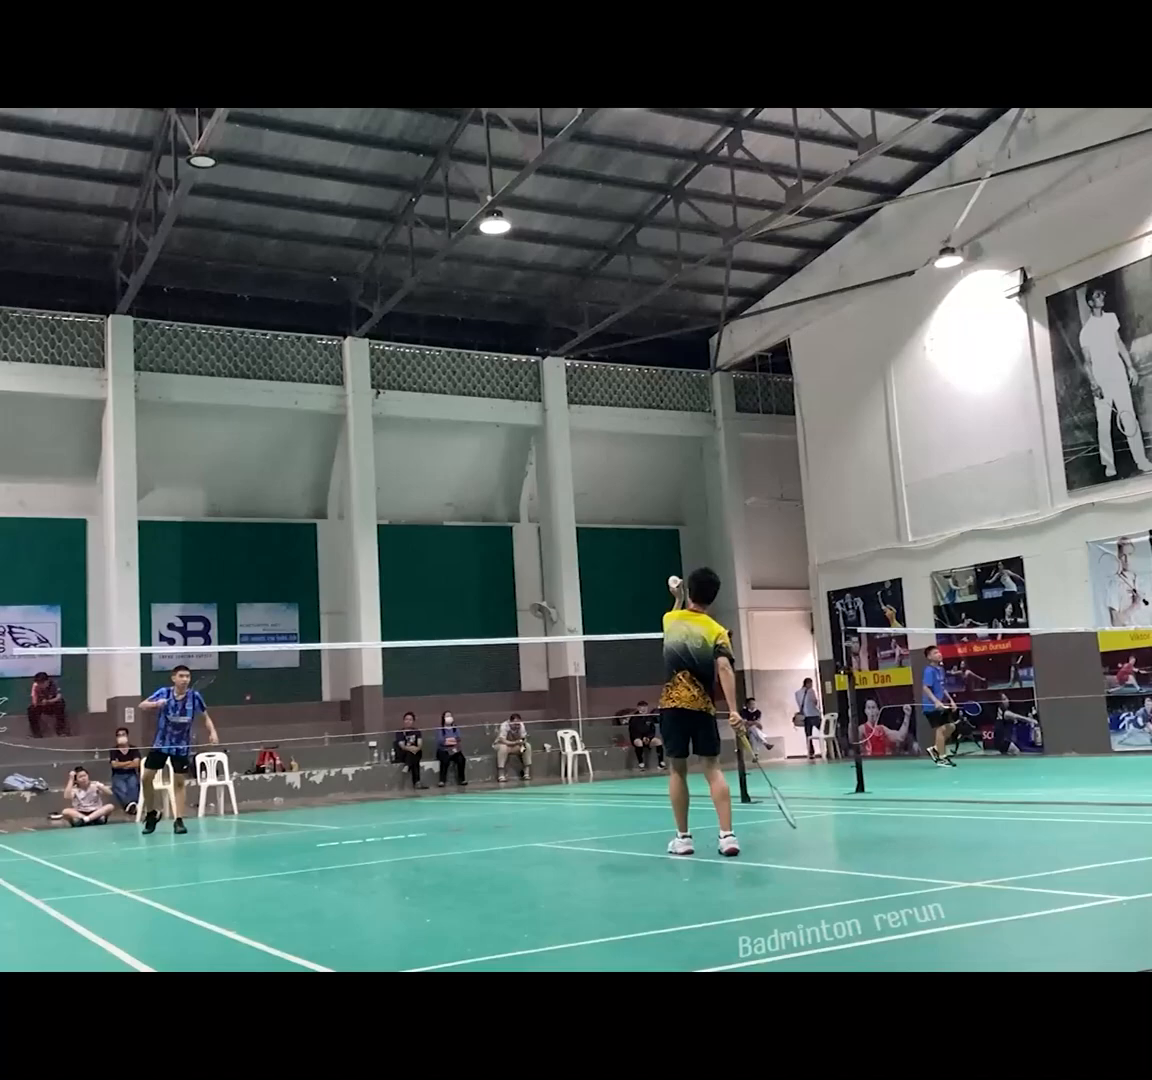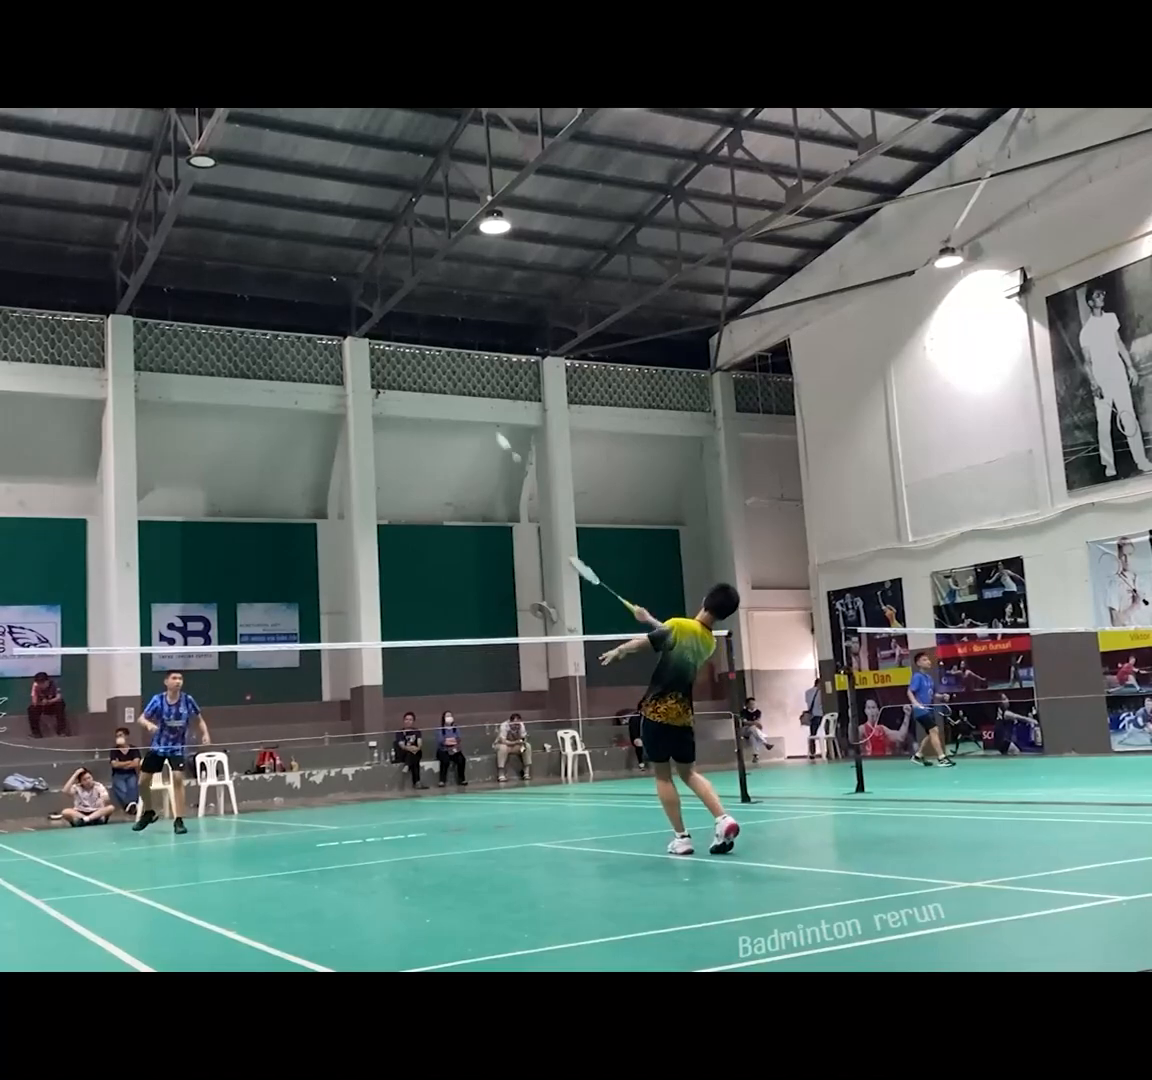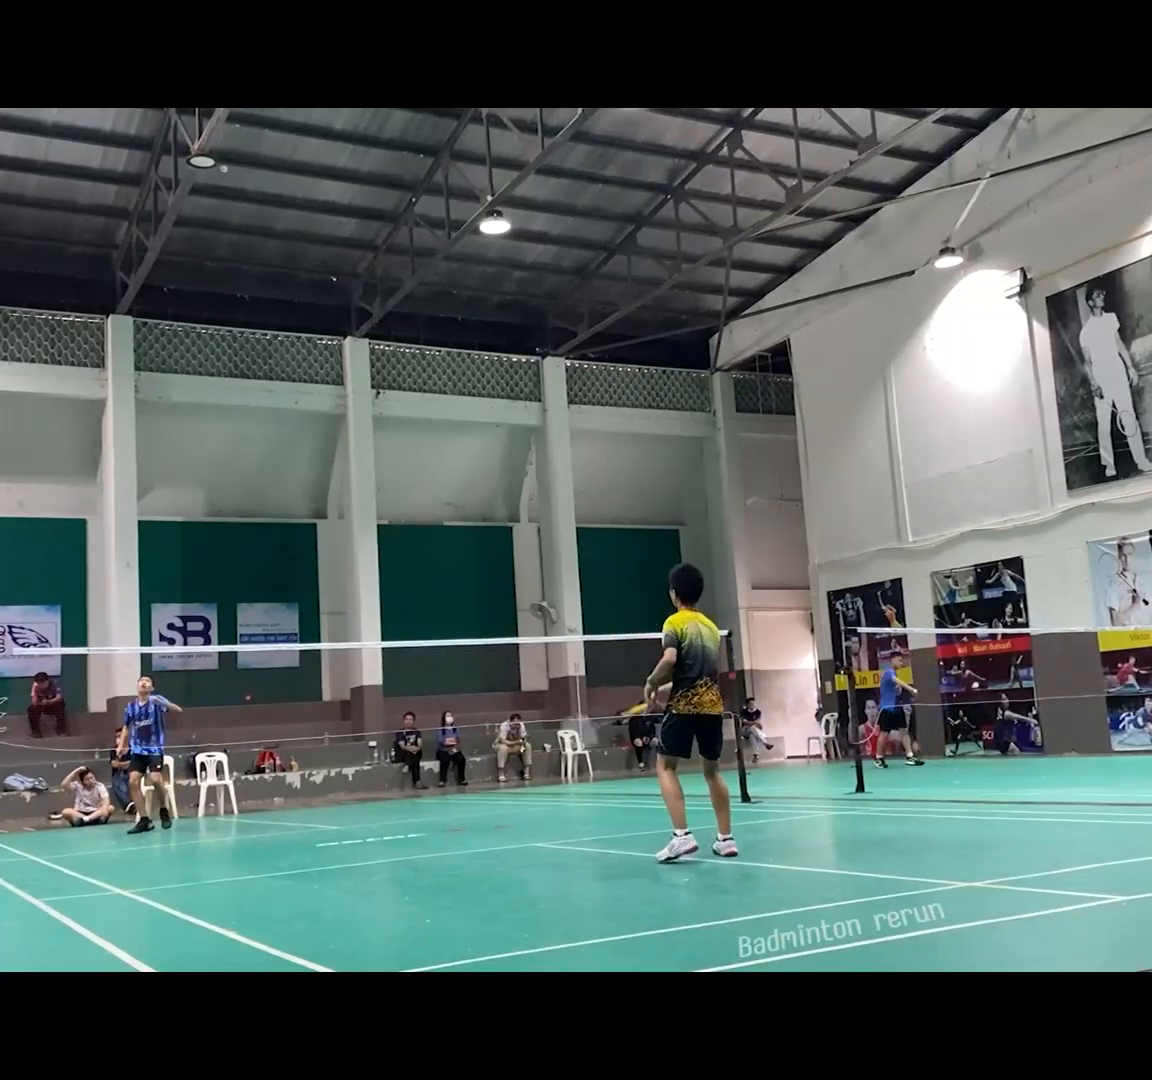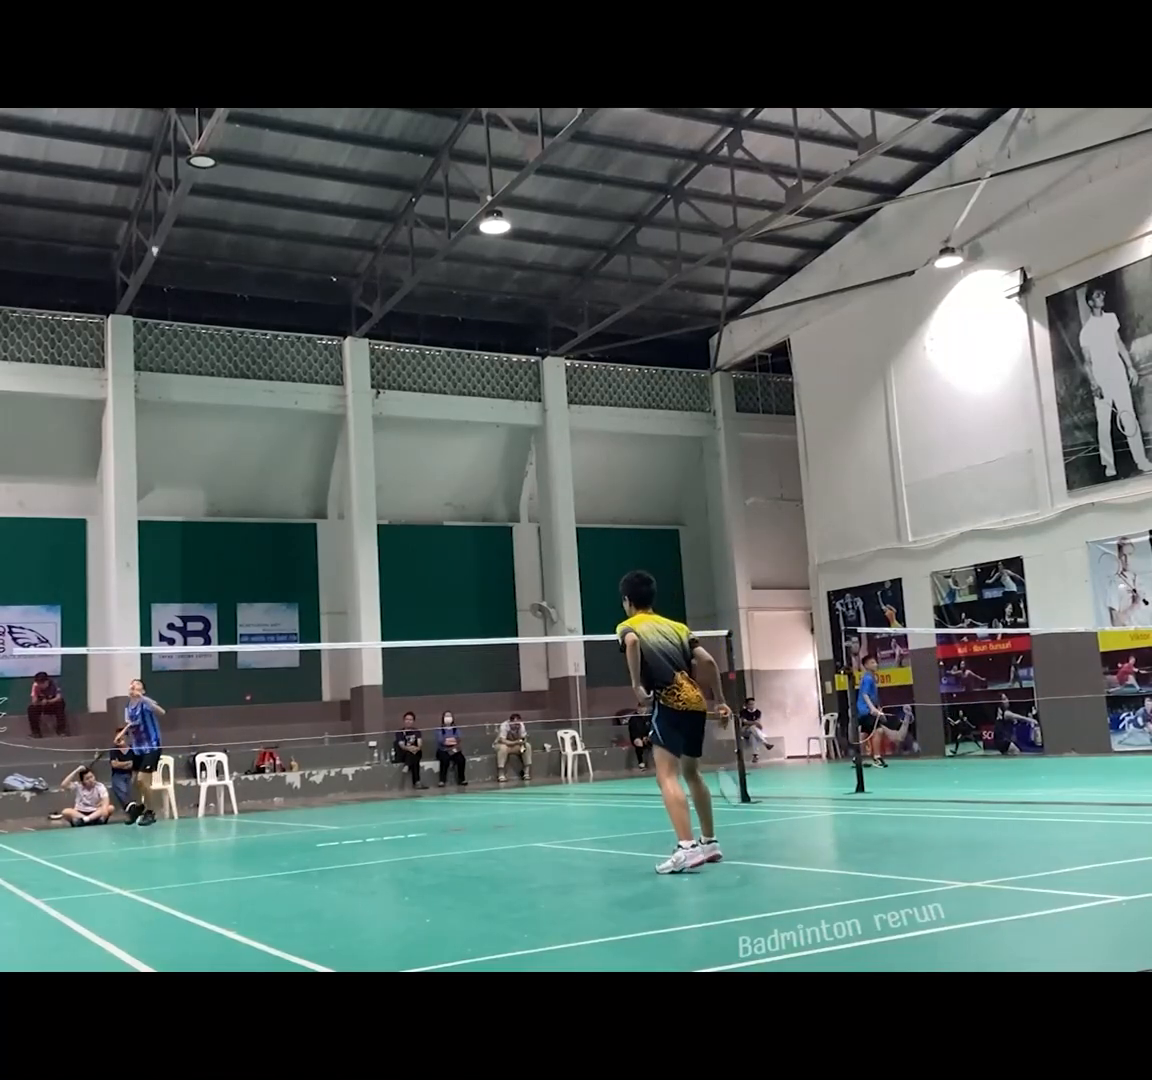
dt=0.5s
person 1, frame 1
left shoulder: (670, 618)
right shoulder: (717, 631)
right elbow: (724, 668)
left wrist: (678, 598)
right wrist: (733, 710)
left hip: (674, 703)
right hip: (703, 706)
left knee: (678, 770)
right knee: (712, 769)
left ankle: (683, 838)
right ankle: (726, 835)
person 1, frame 2
left shoulder: (677, 626)
right shoulder: (709, 644)
left elbow: (639, 644)
left wrist: (616, 652)
right wrist: (649, 619)
left hip: (657, 710)
right hip: (683, 714)
left knee: (663, 775)
right knee: (689, 772)
left ankle: (681, 837)
right ankle: (723, 819)
person 1, frame 3
left shoulder: (674, 622)
right shoulder: (711, 627)
left elbow: (669, 659)
left wrist: (650, 684)
right wrist: (664, 685)
left hip: (683, 704)
right hip: (713, 704)
left knee: (665, 767)
right knee: (712, 772)
left ankle: (682, 834)
right ankle: (726, 839)
person 1, frame 4
left shoulder: (628, 626)
right shoulder: (676, 626)
left elbow: (631, 642)
right elbow: (707, 662)
left wrist: (637, 685)
right wrist: (720, 701)
left hip: (669, 703)
right hip: (696, 702)
left knee: (666, 775)
right knee: (691, 772)
left ankle: (687, 848)
right ankle: (709, 842)
